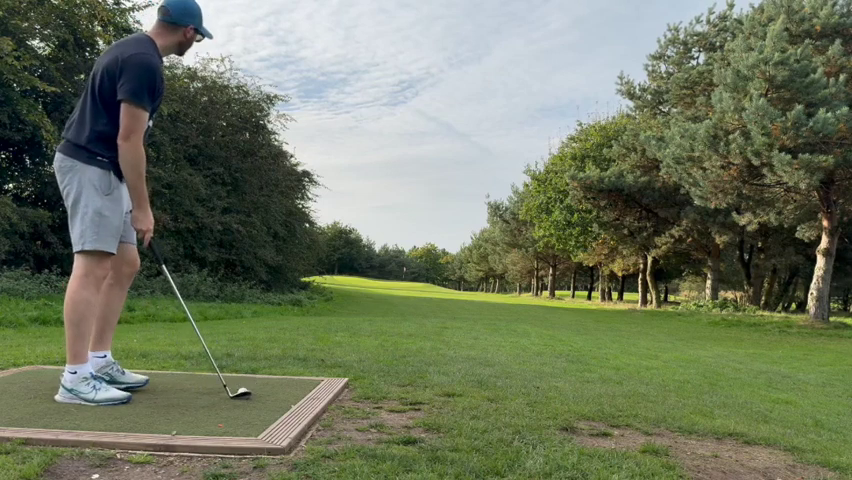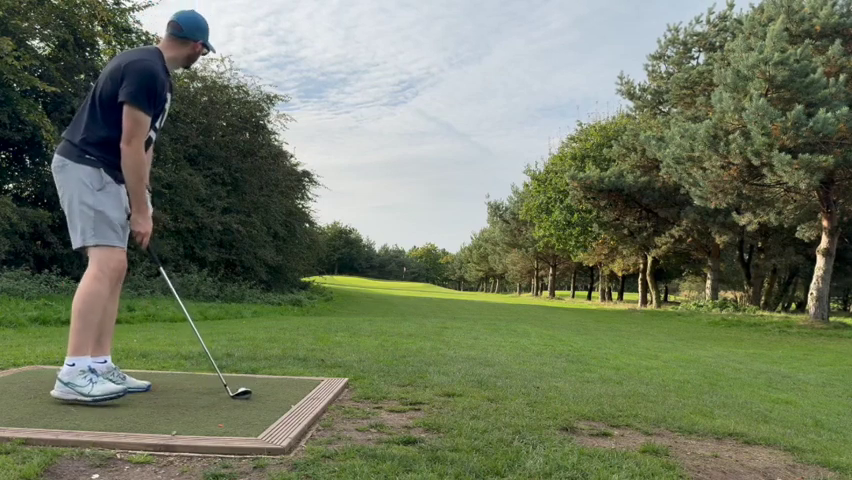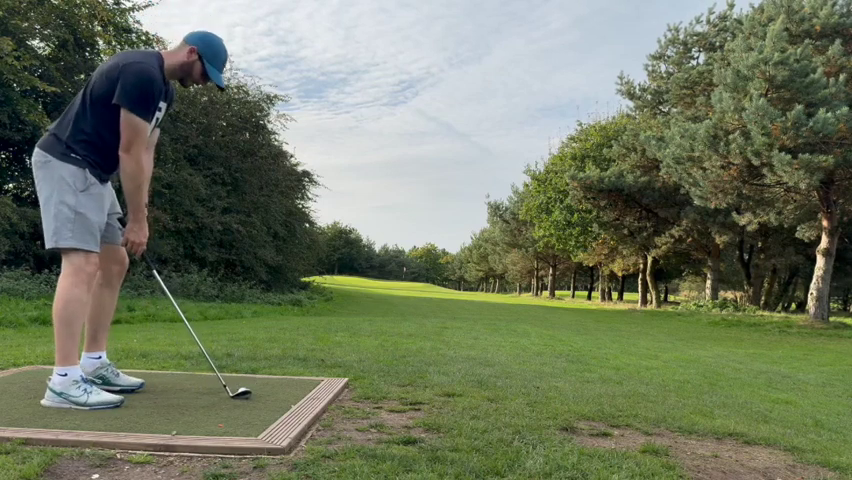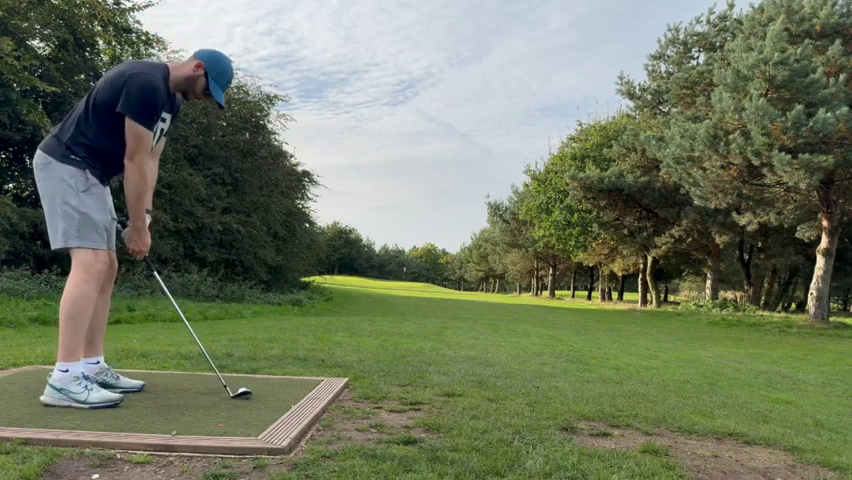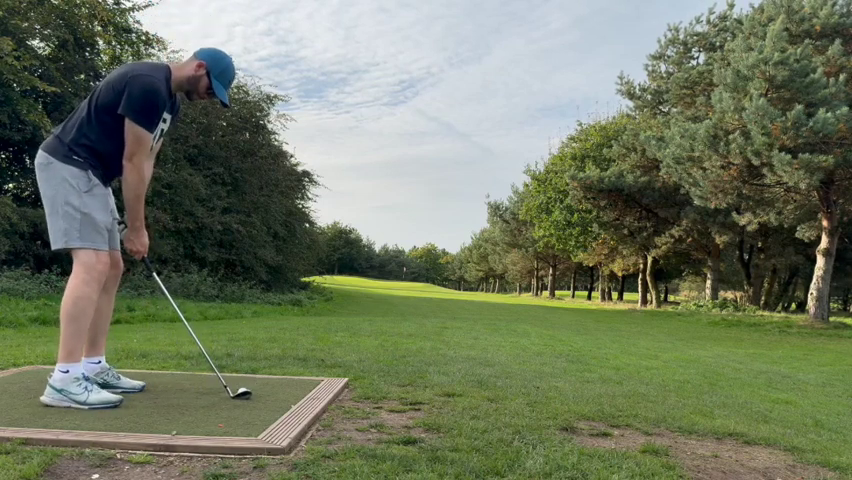
dt=0.5s
person 1, frame 1
left shoulder: (135, 50)
right shoulder: (144, 63)
right elbow: (129, 140)
left wrist: (134, 197)
right wrist: (142, 207)
left hip: (100, 168)
right hip: (89, 166)
left knee: (125, 265)
right knee: (92, 268)
left ankle: (100, 361)
right ankle: (75, 378)
person 1, frame 2
left shoulder: (156, 72)
right shoulder: (146, 70)
left elbow: (143, 143)
right elbow: (130, 144)
left wrist: (143, 195)
right wrist: (140, 211)
left hip: (104, 172)
right hip: (85, 167)
left knee: (114, 268)
right knee: (106, 264)
left ankle: (99, 366)
right ankle: (73, 371)
person 1, frame 3
left shoulder: (162, 87)
right shoulder: (142, 73)
left elbow: (145, 153)
right elbow: (130, 153)
left wrist: (140, 212)
right wrist: (137, 220)
left hip: (90, 172)
right hip: (65, 164)
left knee: (115, 263)
right knee: (81, 266)
left ankle: (93, 363)
right ankle: (64, 382)
person 1, frame 4
left shoulder: (170, 101)
right shoulder: (146, 82)
left elbow: (150, 162)
right elbow: (134, 161)
left wrist: (145, 217)
right wrist: (138, 227)
left hip: (89, 172)
right hip: (66, 165)
left knee: (105, 268)
right knee: (91, 265)
left ankle: (92, 367)
right ankle: (65, 378)
person 1, frame 5
left shoulder: (169, 101)
right shoulder: (148, 84)
left elbow: (145, 162)
right elbow: (132, 162)
left wrist: (134, 223)
right wrist: (136, 227)
left hip: (89, 173)
right hip: (67, 166)
left knee: (110, 269)
right knee: (92, 265)
left ankle: (93, 368)
right ankle: (65, 379)
